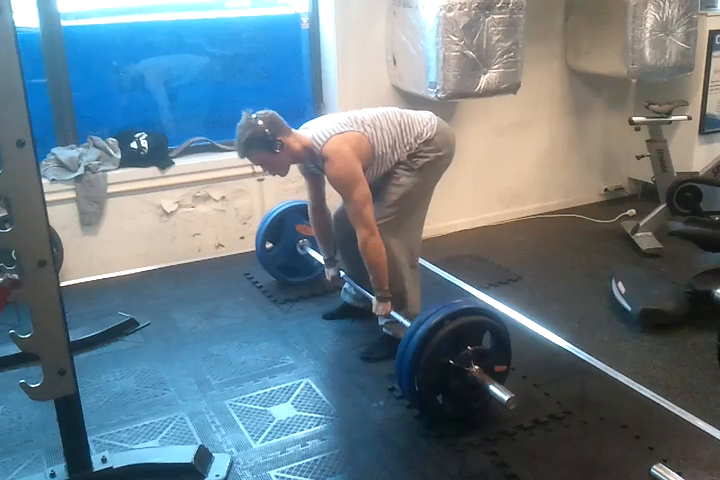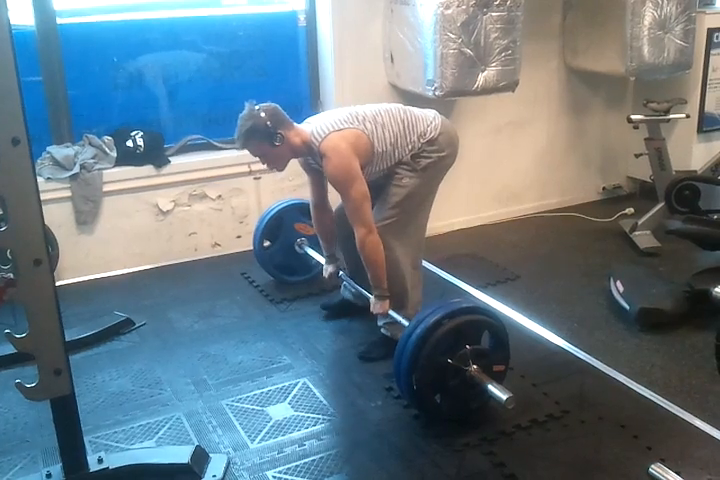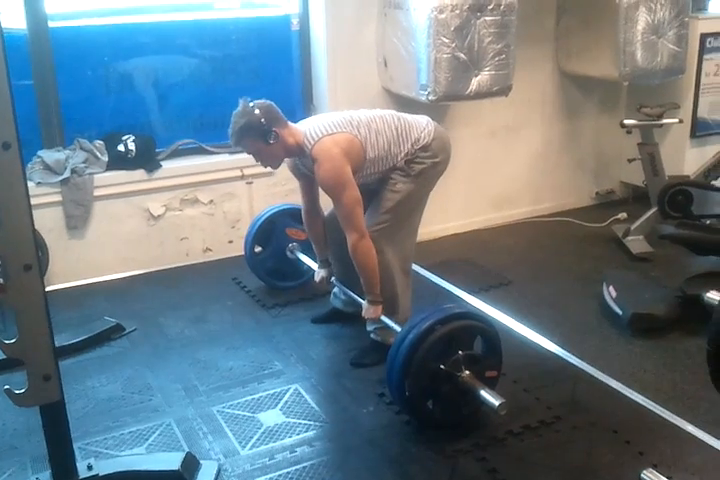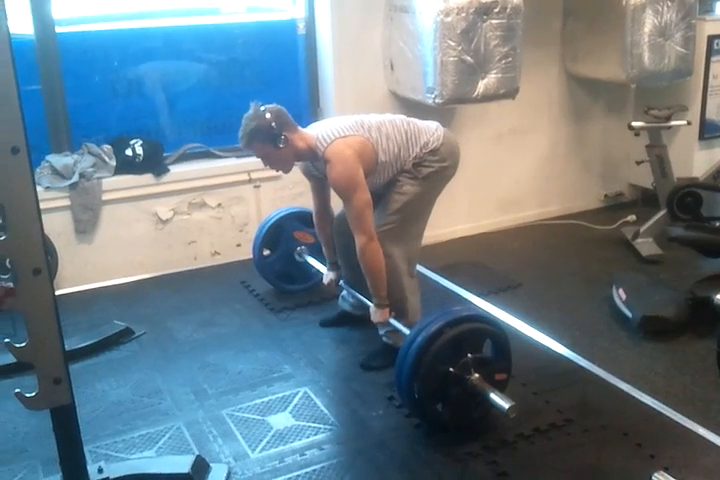
dt=0.5s
person 1, frame 1
left shoulder: (336, 156)
right shoulder: (304, 144)
left elbow: (368, 232)
right elbow: (317, 209)
left wrist: (382, 296)
right wrist: (329, 260)
left hip: (428, 143)
right hip: (399, 145)
left knee: (387, 231)
right knee: (344, 222)
left ankle: (399, 329)
right ankle: (359, 299)
person 1, frame 2
left shoulder: (335, 153)
right shoulder: (306, 142)
left elbow: (366, 230)
right elbow: (320, 206)
left wrist: (381, 295)
right wrist: (331, 258)
left hip: (431, 142)
right hip: (400, 146)
left knee: (389, 232)
right knee: (346, 220)
left ankle: (398, 330)
right ankle: (357, 296)
person 1, frame 3
left shoulder: (327, 158)
right shoulder: (298, 148)
left elbow: (358, 236)
right elbow: (311, 211)
left wrist: (374, 300)
right wrist: (323, 263)
left hip: (424, 149)
right hip: (392, 153)
left knee: (382, 236)
right knee: (337, 225)
left ankle: (388, 336)
right ankle: (348, 303)
person 1, frame 4
left shoulder: (339, 159)
right shoulder: (309, 148)
left elbow: (366, 238)
right elbow: (322, 213)
left wrist: (381, 303)
right wrist: (332, 265)
left hip: (433, 153)
right hip: (399, 156)
left knee: (387, 238)
right knee: (344, 228)
left ankle: (400, 338)
right ankle: (356, 306)
